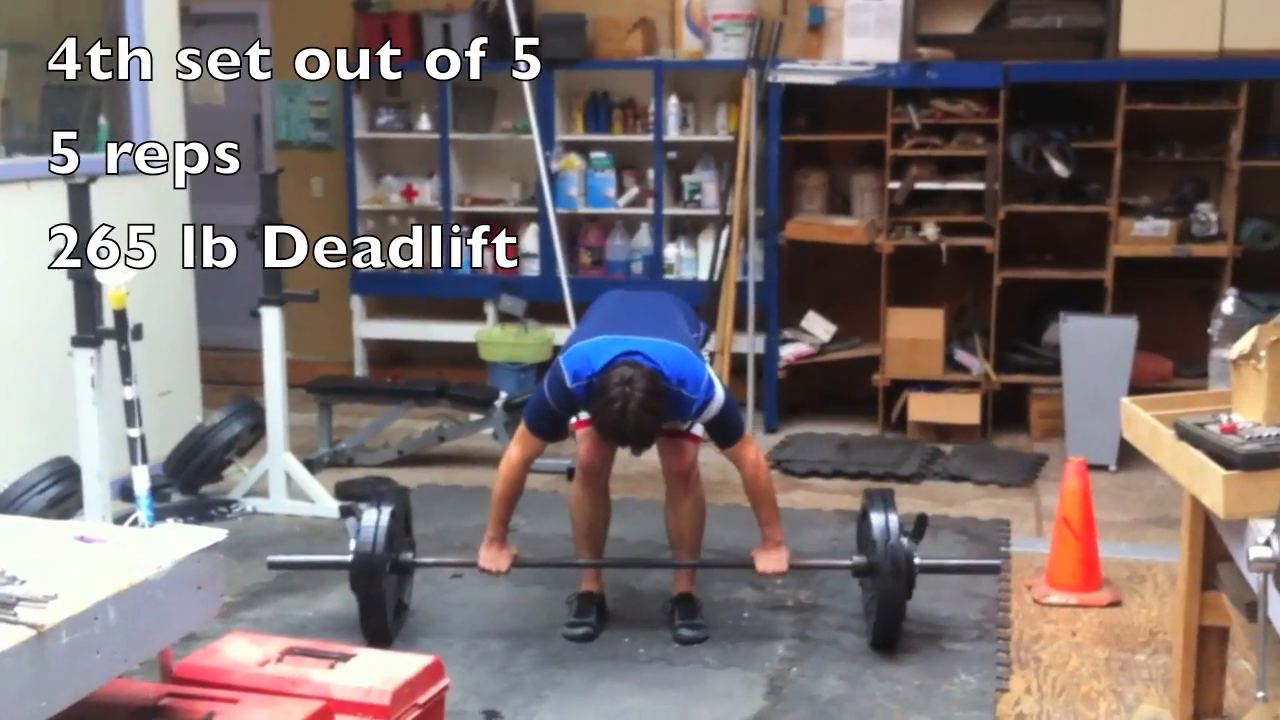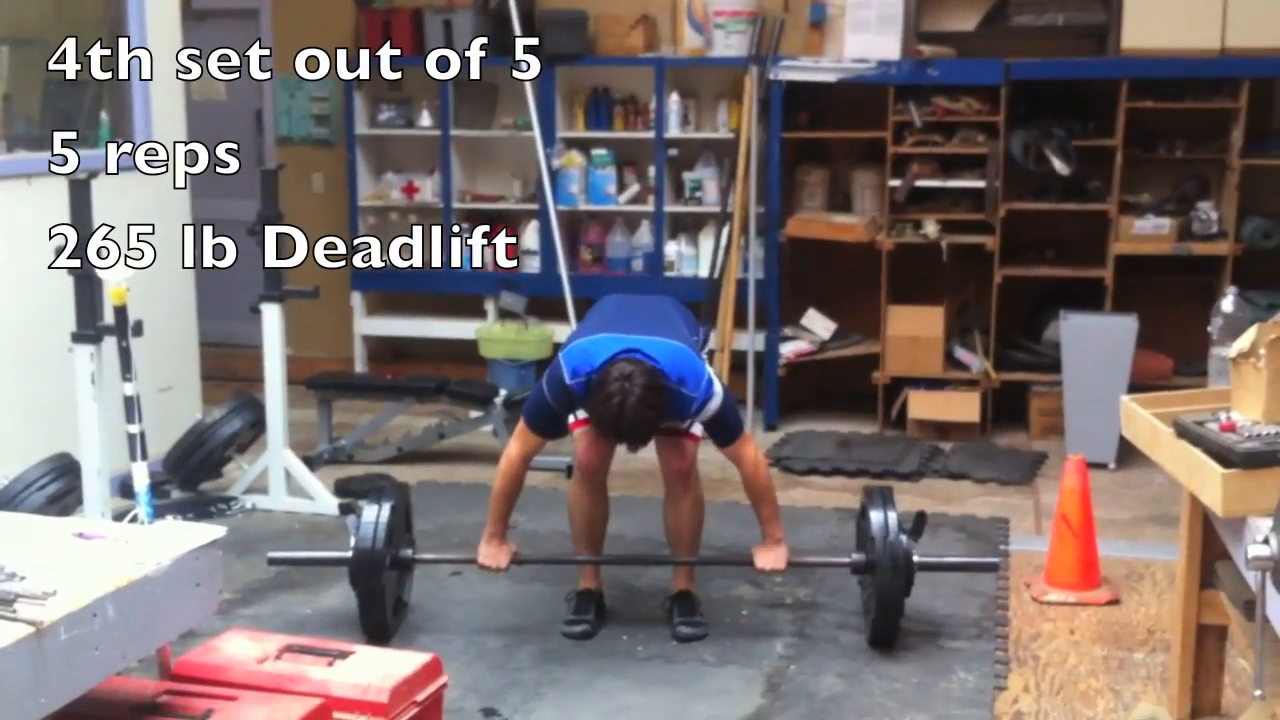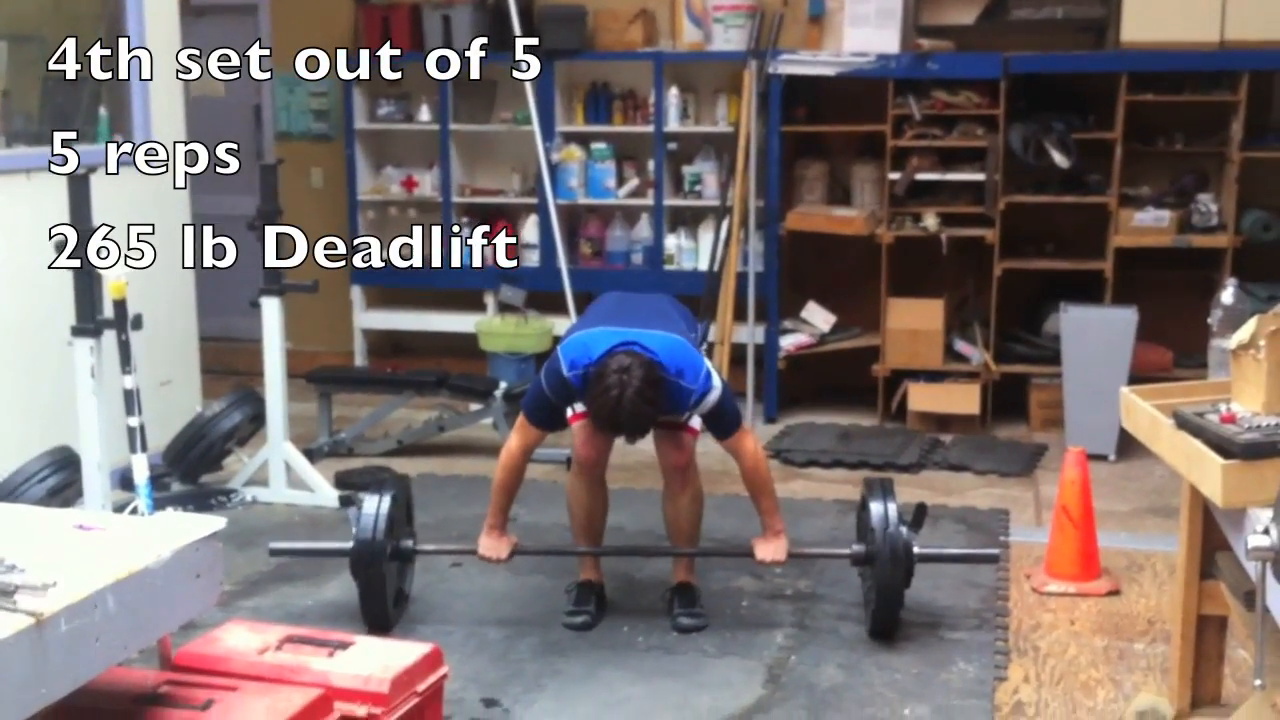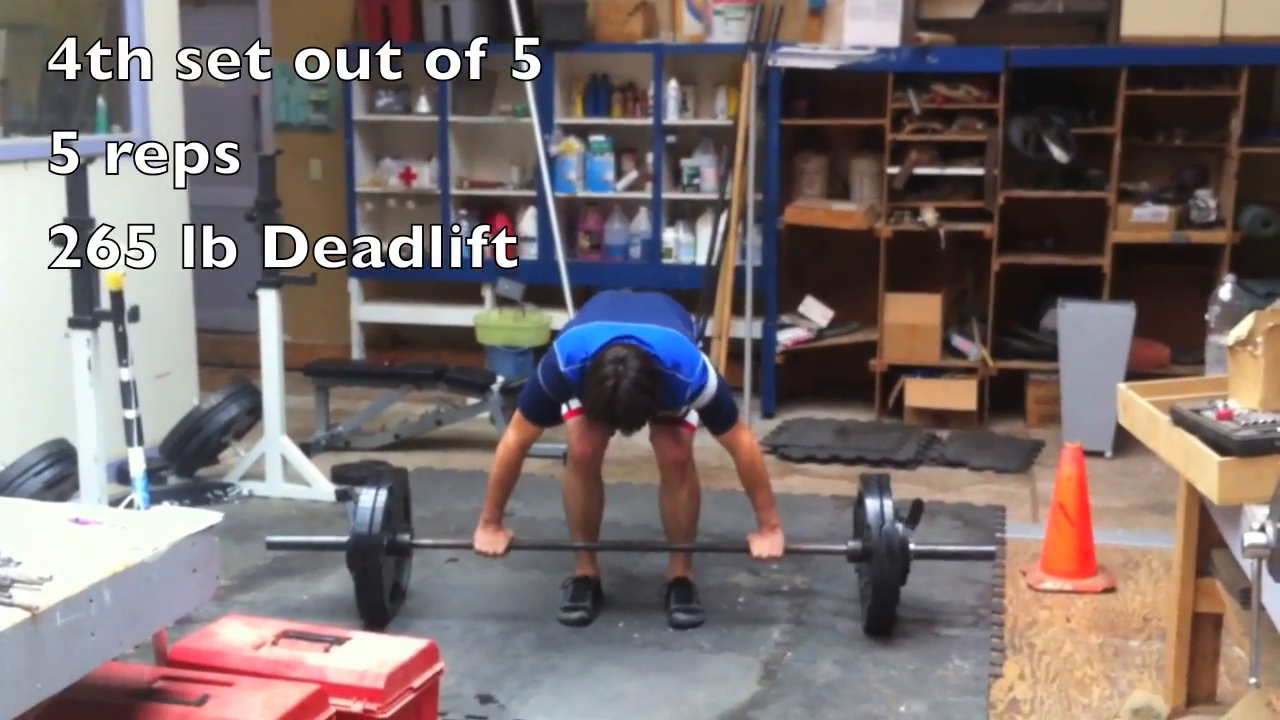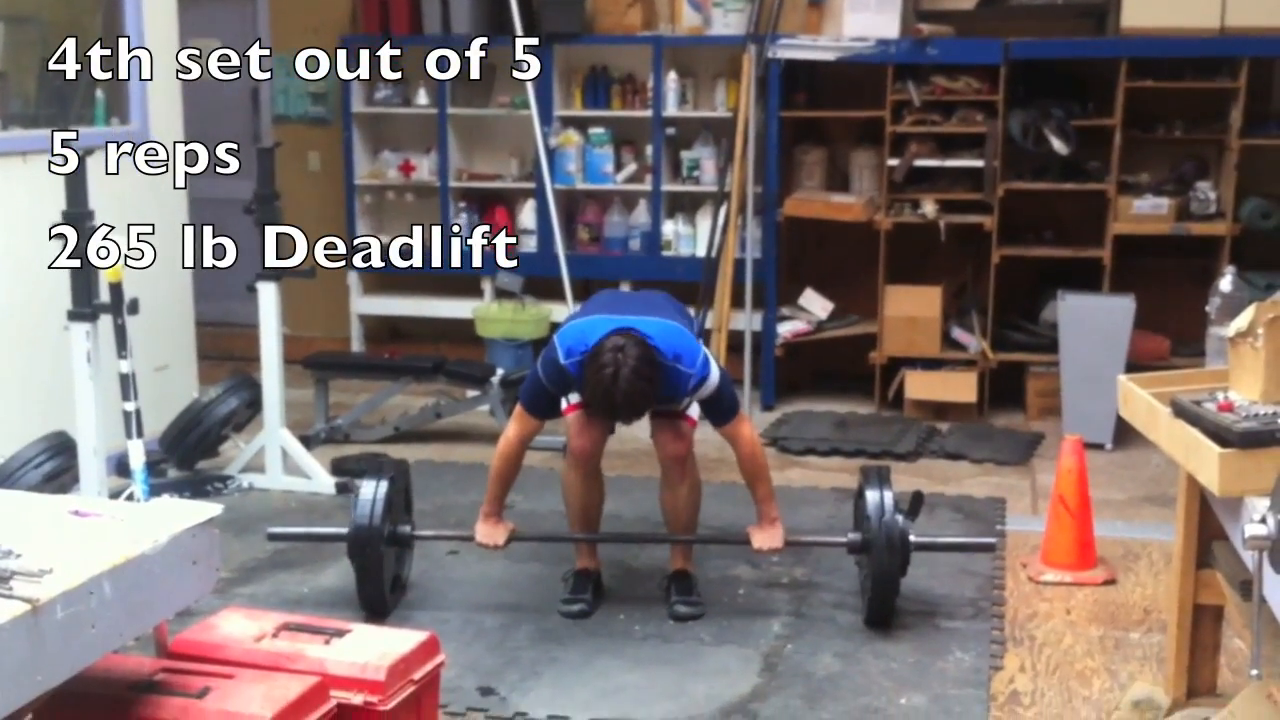
dt=0.2s
person 1, frame 1
left shoulder: (694, 384)
right shoulder: (571, 378)
left elbow: (749, 457)
right elbow: (518, 454)
left wrist: (773, 542)
right wrist: (495, 539)
left knee: (682, 467)
right knee: (590, 463)
left ankle: (685, 592)
right ankle: (589, 589)
person 1, frame 2
left shoulder: (693, 384)
right shoulder: (570, 375)
left elbow: (747, 455)
right elbow: (518, 452)
left wrist: (773, 538)
right wrist: (494, 536)
left knee: (681, 467)
right knee: (588, 462)
left ankle: (683, 589)
right ankle: (588, 587)
person 1, frame 3
left shoulder: (692, 376)
right shoulder: (568, 368)
left elbow: (747, 448)
right elbow: (518, 445)
left wrist: (773, 531)
right wrist: (494, 528)
right hip: (596, 359)
left knee: (679, 461)
right knee: (586, 457)
left ankle: (684, 581)
right ankle: (588, 579)
person 1, frame 4
left shoulder: (688, 370)
right shoulder: (565, 364)
left elbow: (743, 443)
right elbow: (515, 440)
left wrist: (769, 526)
right wrist: (490, 522)
right hip: (592, 359)
left knee: (677, 456)
right knee: (582, 452)
left ankle: (681, 577)
right ankle: (585, 575)
person 1, frame 5
left shoulder: (689, 362)
right shoulder: (564, 357)
left elbow: (743, 435)
right elbow: (516, 434)
left wrist: (768, 519)
right wrist: (490, 515)
left hip: (668, 356)
right hip: (591, 362)
left knee: (677, 451)
right knee: (581, 448)
left ankle: (681, 570)
right ankle: (585, 567)
